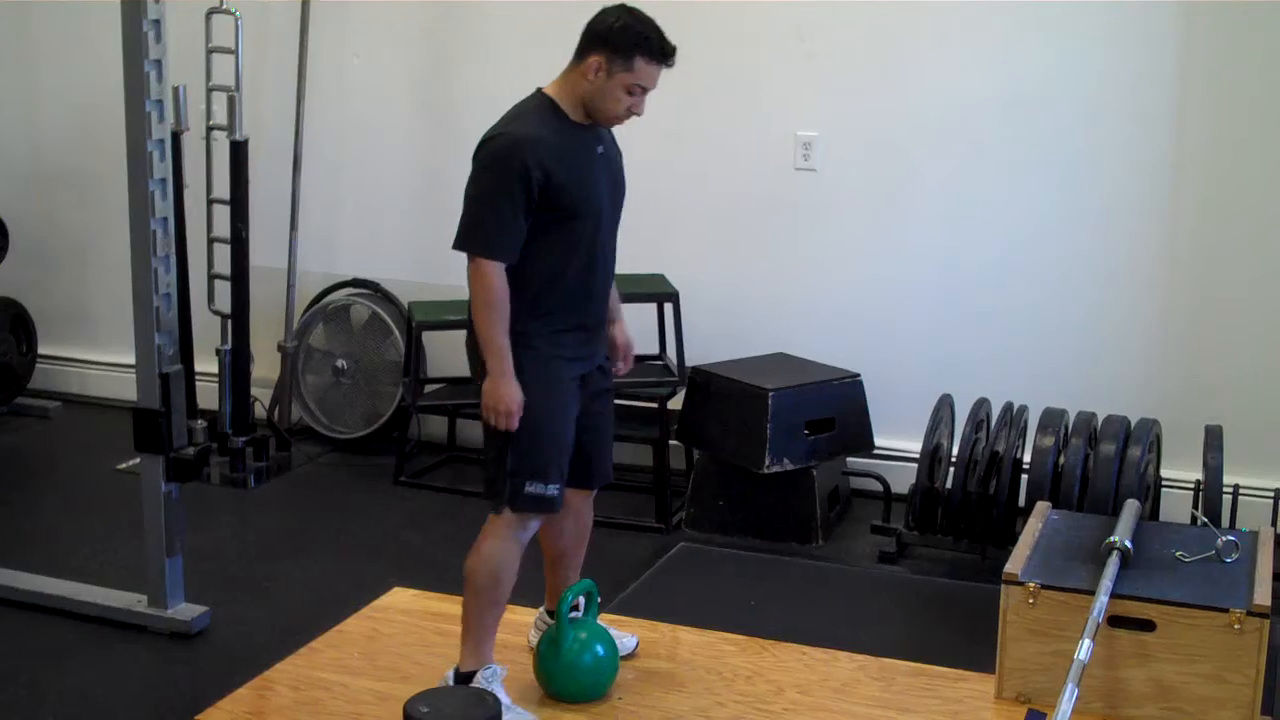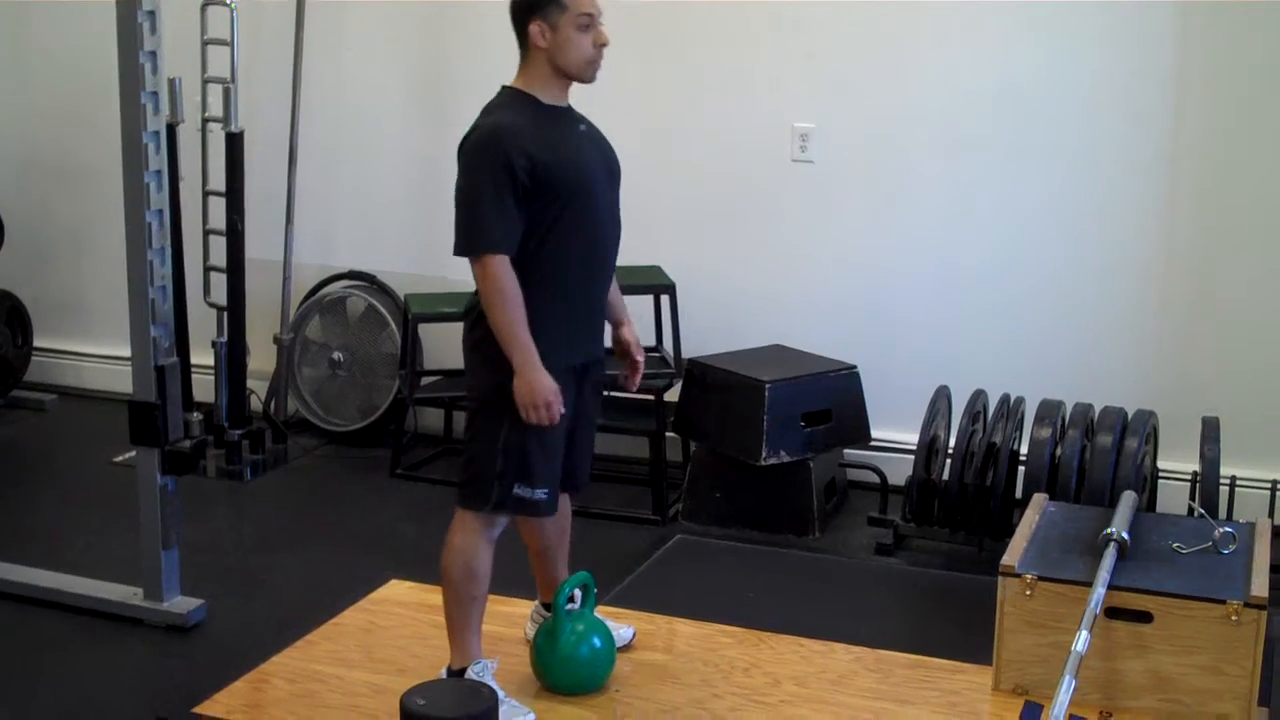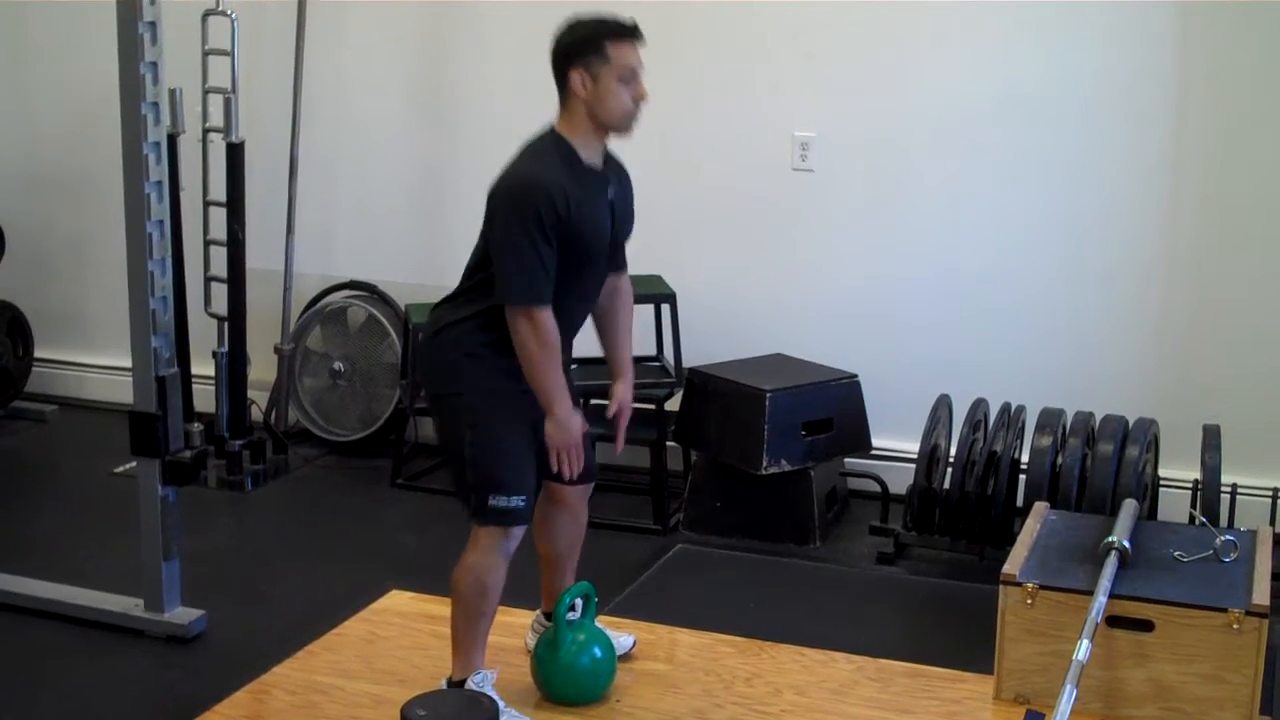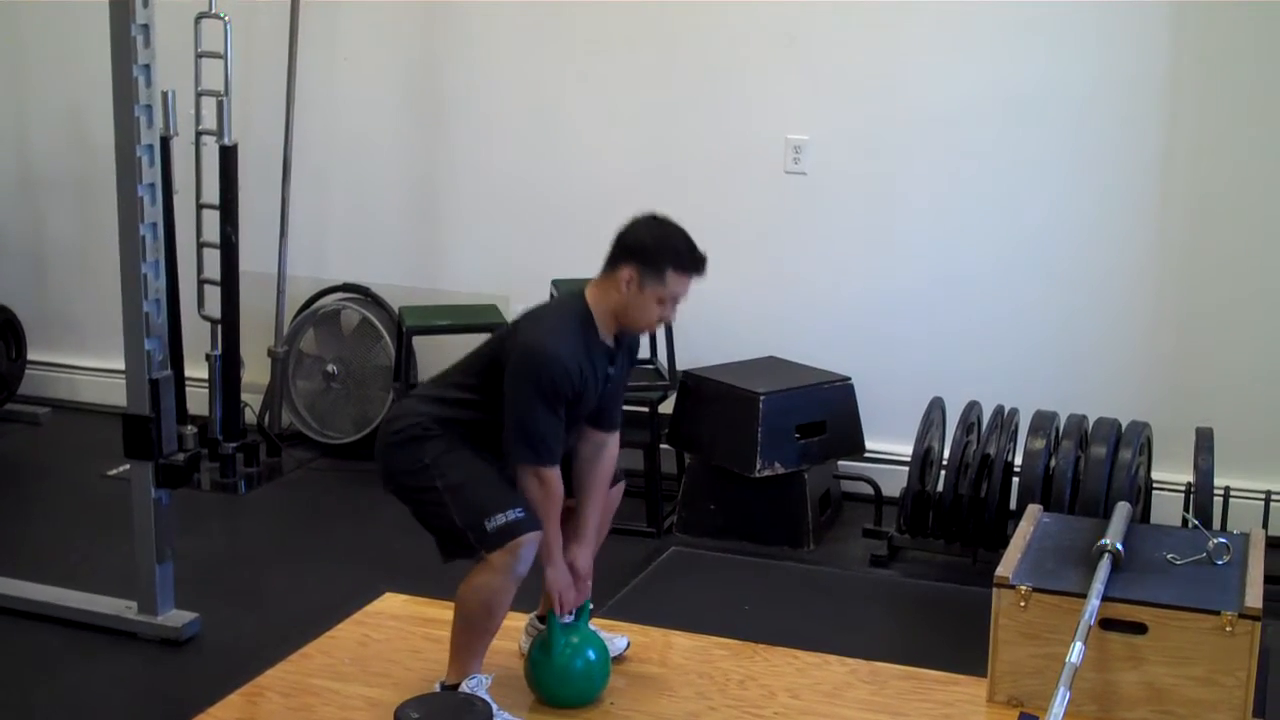
dt=0.5s
person 1, frame 1
left shoulder: (598, 136)
right shoulder: (519, 144)
right elbow: (487, 264)
left wrist: (614, 318)
right wrist: (498, 372)
left hip: (583, 349)
right hip: (529, 357)
left knee: (579, 489)
right knee: (521, 510)
left ankle: (558, 618)
person 1, frame 2
left shoulder: (577, 127)
right shoulder: (501, 136)
right elbow: (489, 261)
left wrist: (620, 321)
right wrist: (525, 367)
left hip: (577, 351)
right hip: (526, 358)
left knee: (553, 489)
right knee: (486, 509)
left ankle: (555, 609)
person 1, frame 3
left shoulder: (611, 177)
right shoulder: (534, 185)
left elbow: (613, 279)
right elbow: (529, 312)
left wrist: (623, 374)
right wrist: (559, 411)
left hip: (538, 363)
right hip: (478, 360)
left knee: (571, 486)
right knee: (502, 521)
left ankle: (556, 620)
person 1, frame 4
left shoulder: (619, 337)
right shoulder: (547, 348)
left elbow: (599, 441)
right elbow: (538, 473)
left wrist: (580, 546)
right wrist: (552, 559)
left hip: (495, 437)
right hip: (423, 440)
left knee: (608, 486)
right knee: (515, 541)
left ankle: (550, 623)
